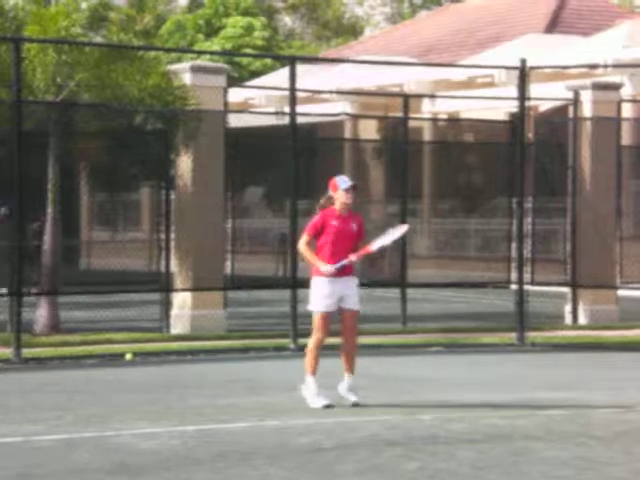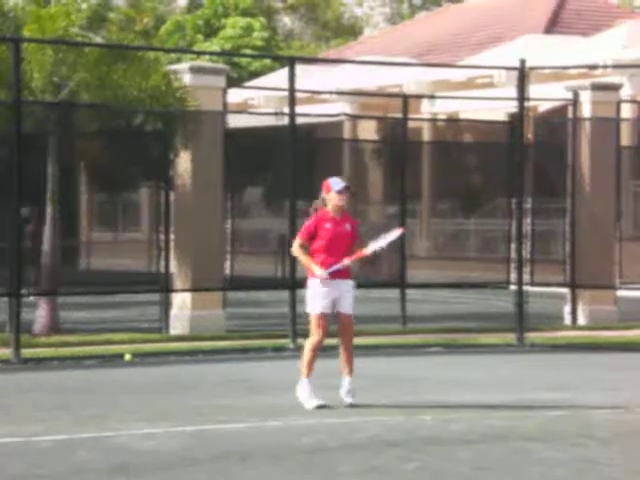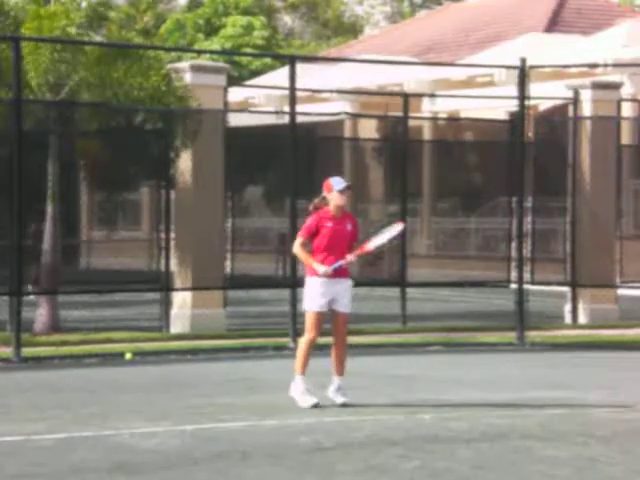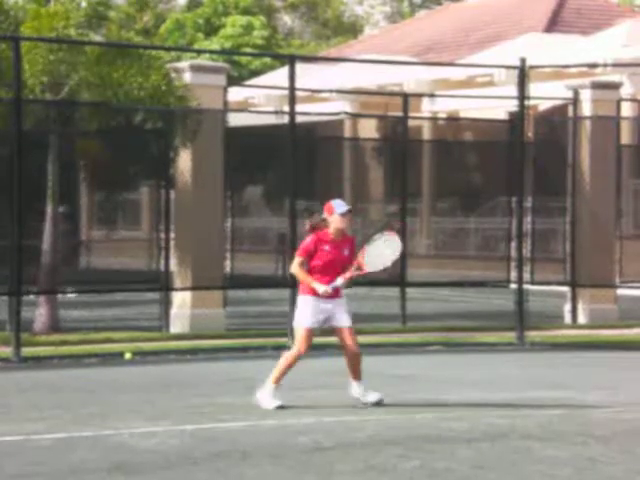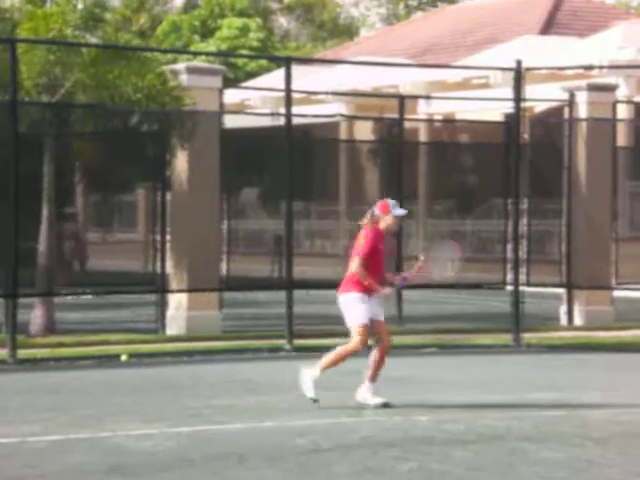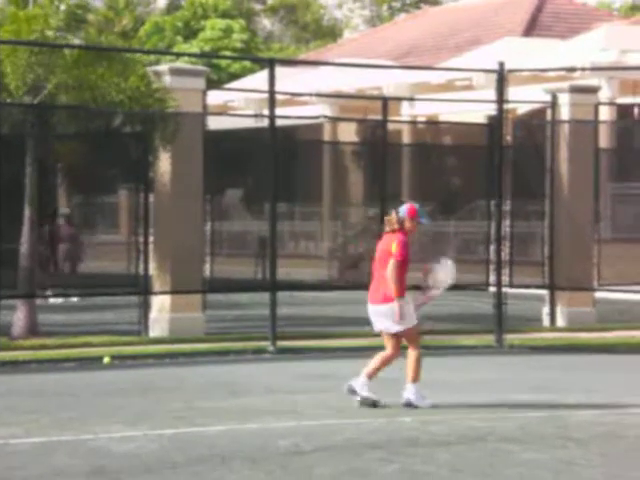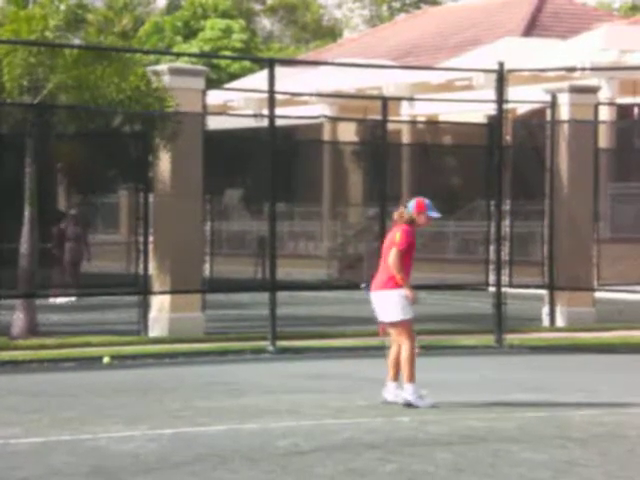
dt=0.4s
person 1, frame 1
left shoulder: (356, 219)
right shoulder: (323, 217)
right elbow: (303, 245)
left wrist: (357, 256)
right wrist: (320, 264)
left hip: (348, 279)
right hip: (324, 280)
left knee: (351, 334)
right knee: (320, 334)
left ankle: (347, 384)
right ankle: (310, 385)
person 1, frame 2
left shoulder: (350, 222)
right shoulder: (316, 220)
right elbow: (296, 248)
right wrist: (315, 267)
left hip: (344, 282)
right hip: (320, 282)
left knee: (347, 335)
right knee: (317, 335)
left ankle: (347, 386)
right ankle: (304, 386)
person 1, frame 3
left shoulder: (351, 220)
right shoulder: (318, 219)
right elbow: (297, 247)
left wrist: (351, 256)
right wrist: (316, 265)
left hip: (342, 281)
right hip: (319, 280)
left knee: (340, 336)
right knee: (312, 334)
left ankle: (336, 386)
right ankle: (298, 384)
person 1, frame 4
left shoulder: (349, 242)
right shoulder: (314, 239)
right elbow: (295, 268)
left wrist: (344, 279)
right wrist: (316, 285)
left hip: (335, 301)
right hip: (311, 299)
left knee: (352, 347)
right knee: (300, 349)
left ankle: (359, 388)
right ankle: (267, 390)
person 1, frame 5
left shoulder: (380, 237)
right shoulder: (370, 235)
right elbow: (355, 268)
left wrist: (391, 279)
right wrist: (378, 287)
left hip: (370, 296)
right hip: (354, 294)
left knee: (384, 343)
right knee: (358, 344)
left ankle: (366, 390)
right ankle: (311, 373)
person 1, frame 6
left shoulder: (387, 238)
right shoulder: (400, 240)
right elbow: (391, 271)
left wrist: (401, 295)
right wrist: (397, 300)
left hip: (375, 302)
right hip: (390, 302)
left knee: (392, 350)
right knee: (415, 345)
left ankle: (361, 382)
right ankle: (411, 393)
person 1, frame 7
left shoulder: (396, 231)
right shoulder: (406, 230)
right elbow: (393, 260)
right wrist: (407, 287)
left hip: (379, 290)
right hip: (391, 290)
left knee: (398, 342)
right knee: (408, 341)
left ankle: (392, 389)
right ankle: (410, 392)
